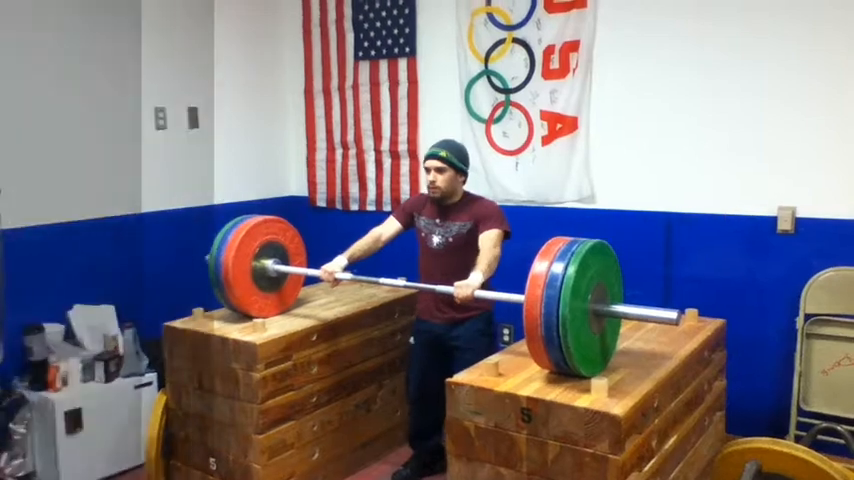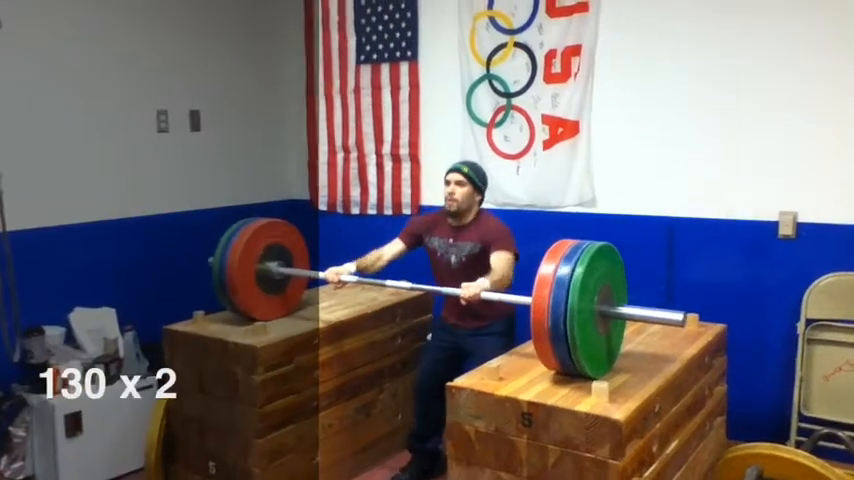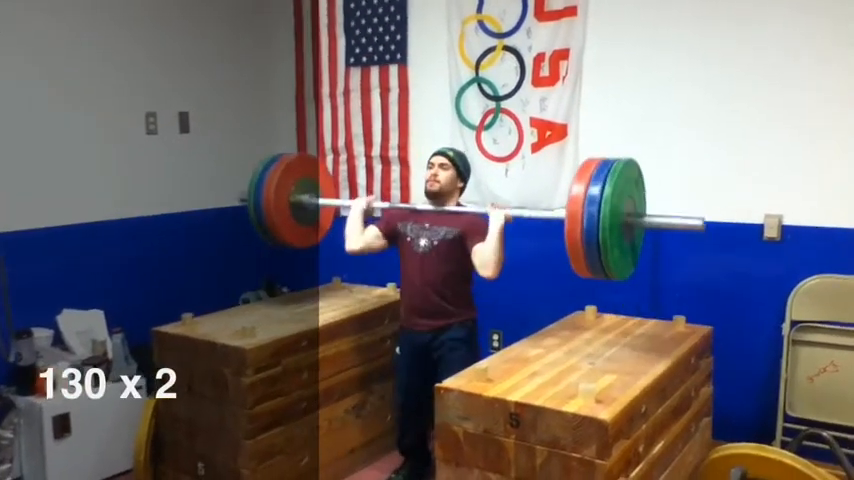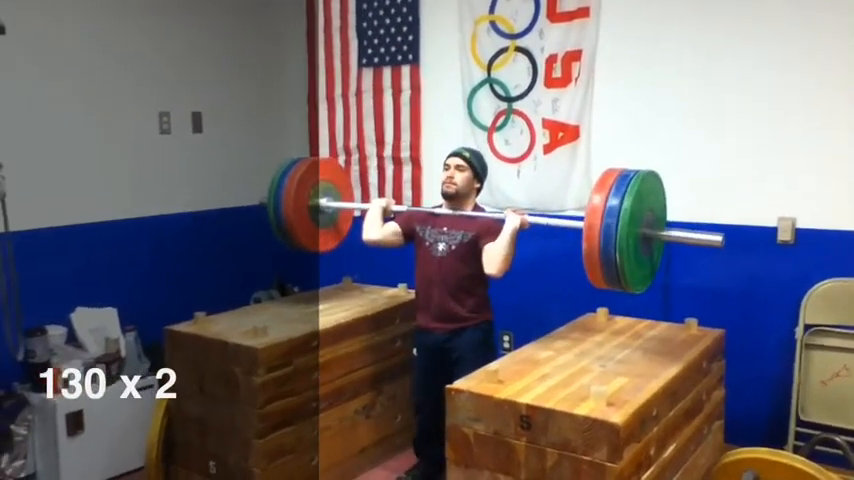
dt=1s
person 1, frame 1
left shoulder: (484, 210)
right shoulder: (417, 205)
left elbow: (490, 248)
right elbow: (381, 234)
left wrist: (475, 280)
right wrist: (342, 260)
left hip: (471, 323)
right hip: (428, 319)
right knee: (421, 391)
person 1, frame 2
left shoulder: (493, 230)
right shoulder: (426, 224)
left elbow: (503, 271)
right elbow: (385, 254)
left wrist: (481, 287)
right wrist: (349, 269)
left hip: (491, 330)
right hip: (451, 324)
right knee: (426, 388)
person 1, frame 3
left shoulder: (470, 222)
right shoulder: (401, 217)
left elbow: (488, 269)
right elbow: (354, 245)
left wrist: (496, 224)
right wrist: (359, 208)
left hip: (454, 332)
right hip: (412, 330)
right knee: (410, 404)
person 1, frame 4
left shoulder: (487, 225)
right shoulder: (420, 219)
left elbow: (494, 268)
right elbow: (373, 236)
left wrist: (512, 227)
right wrist: (378, 208)
left hip: (470, 333)
right hip: (427, 331)
right knee: (426, 405)
